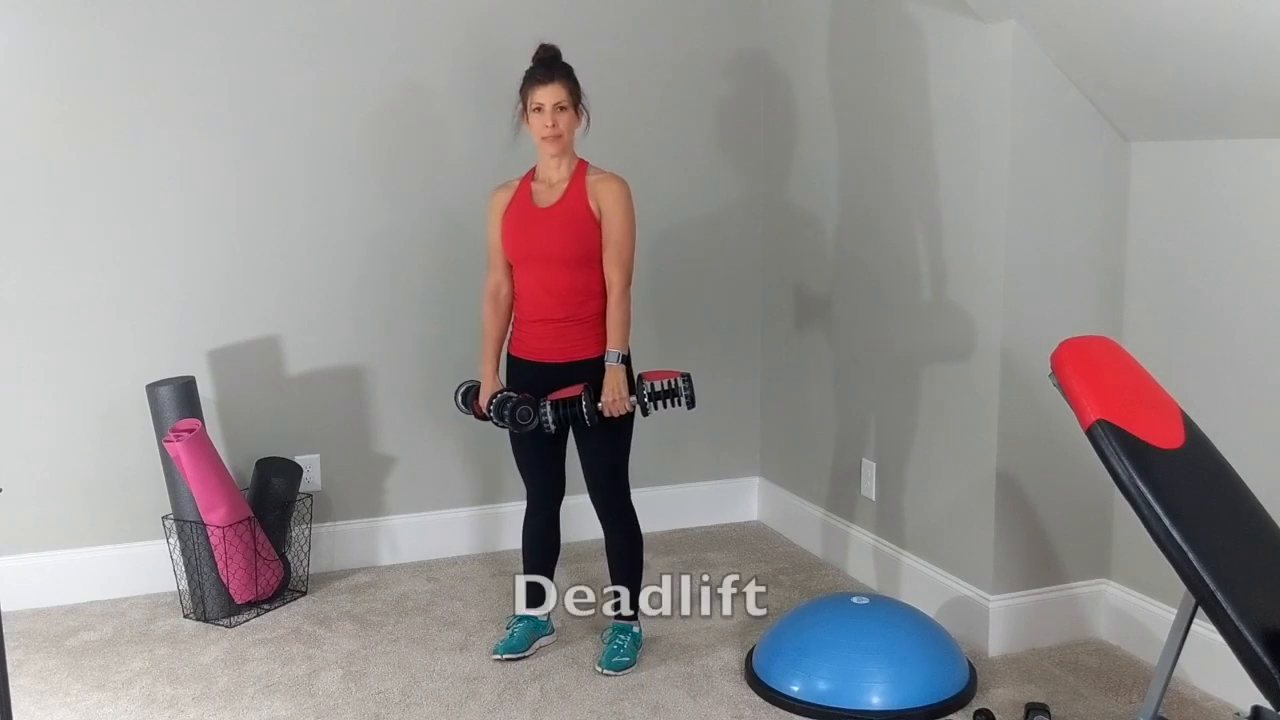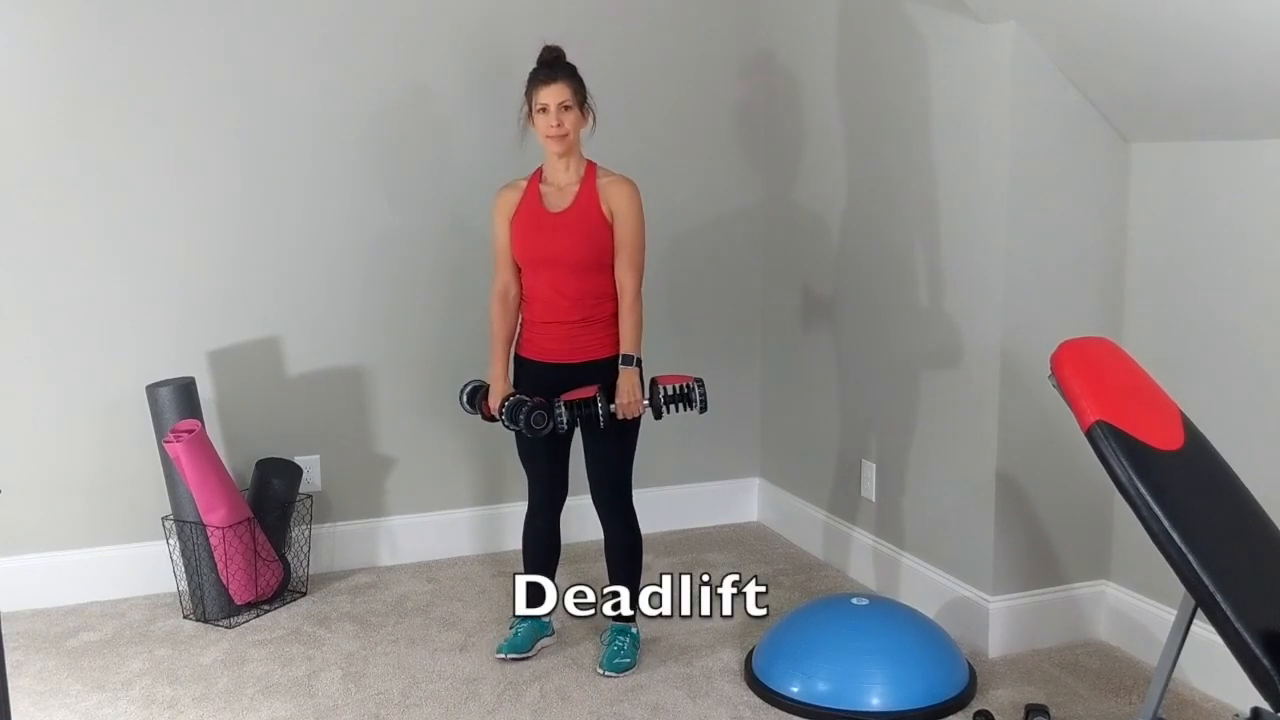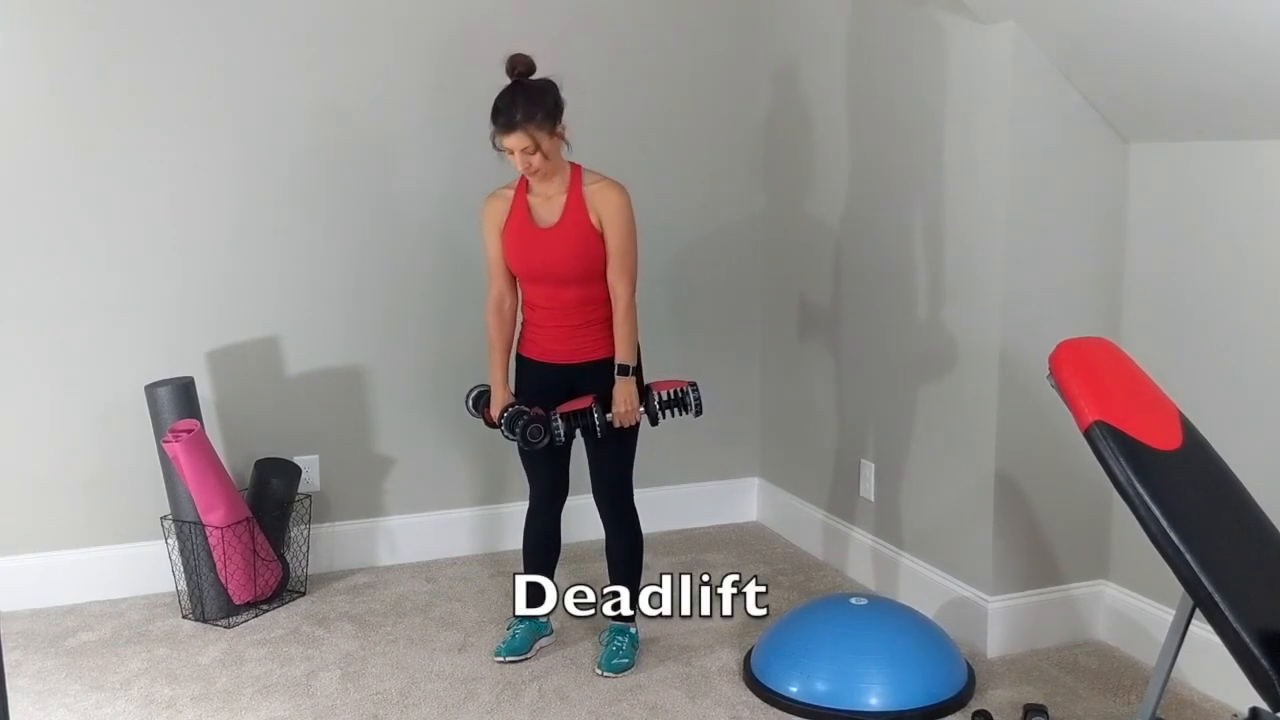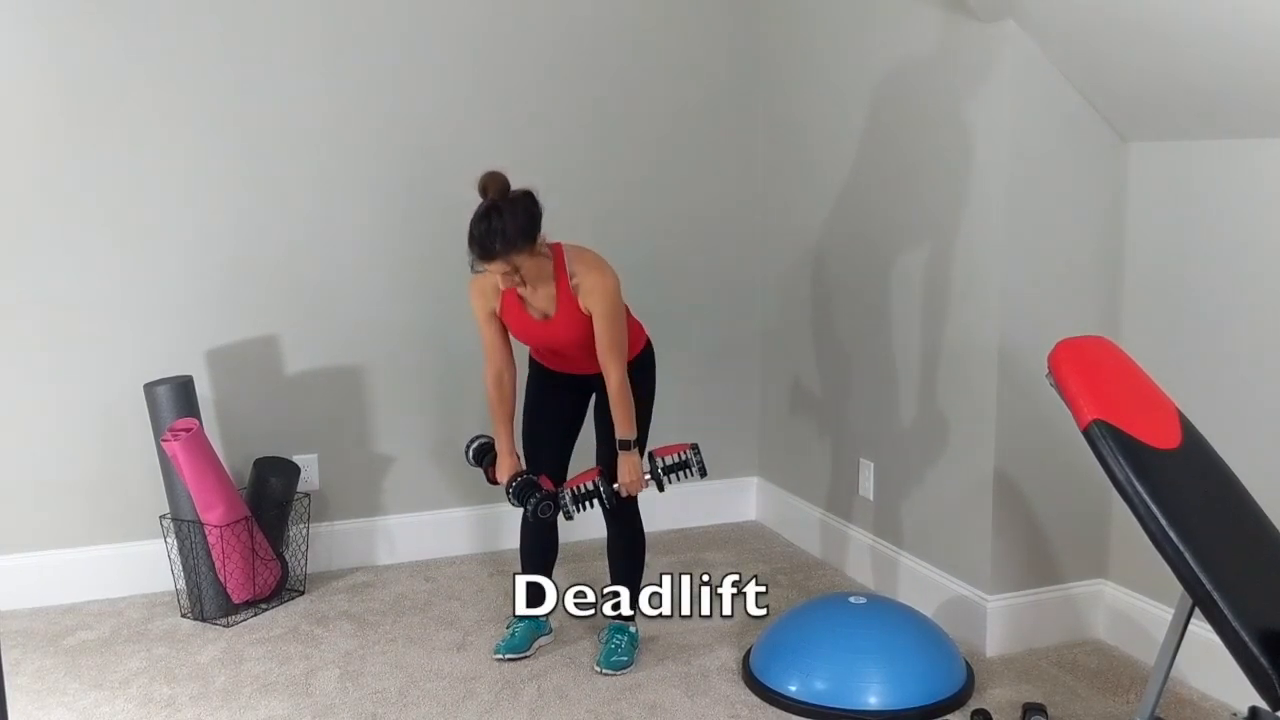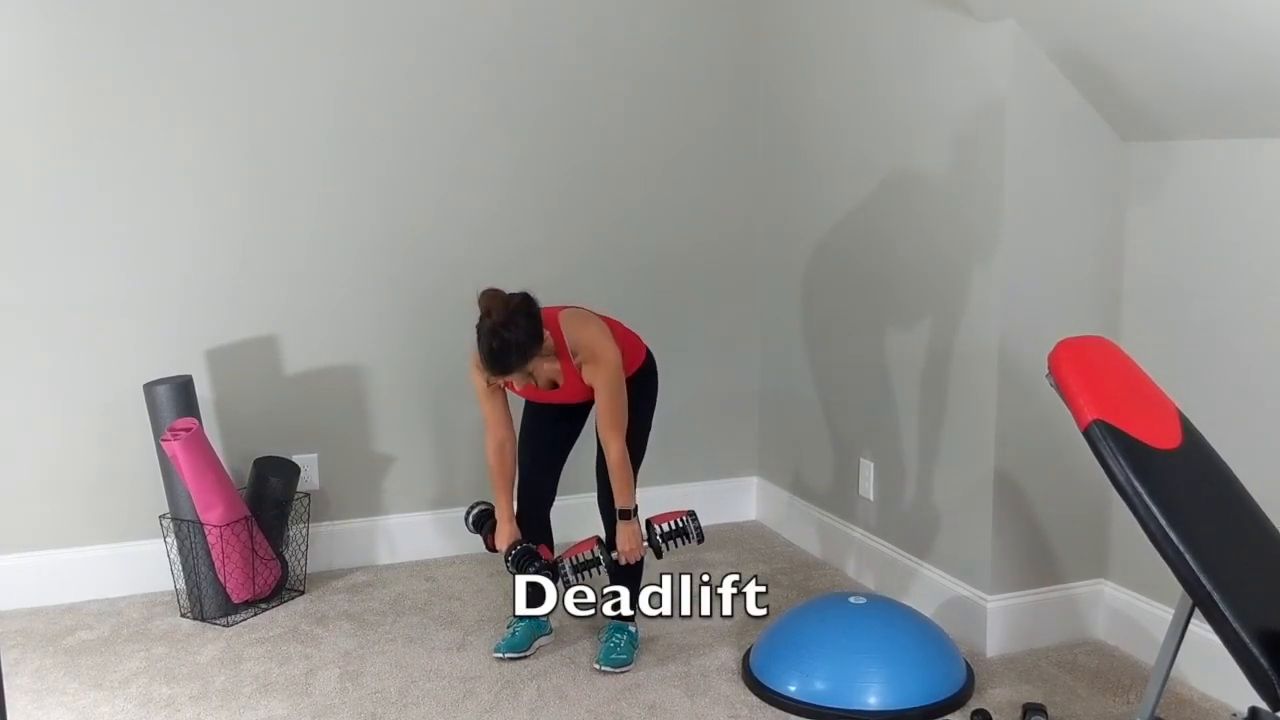
dt=1s
person 1, frame 1
left shoulder: (606, 189)
right shoulder: (505, 198)
left elbow: (617, 286)
right elbow: (498, 289)
left wrist: (616, 367)
right wrist: (488, 372)
left hip: (593, 367)
right hip: (528, 369)
left knee: (610, 496)
right knee: (540, 496)
left ankle: (626, 622)
right ankle: (535, 614)
person 1, frame 2
left shoulder: (617, 192)
right shoulder: (511, 199)
left elbow: (629, 289)
right elbow: (506, 291)
left wrist: (629, 368)
right wrist: (498, 374)
left hip: (603, 368)
right hip: (536, 370)
left knee: (612, 499)
right knee: (543, 497)
left ankle: (624, 624)
right ankle: (535, 615)
person 1, frame 3
left shoulder: (605, 197)
right shoulder: (498, 207)
left elbow: (622, 295)
right elbow: (501, 299)
left wrist: (625, 378)
right wrist: (498, 382)
left hip: (604, 366)
right hip: (538, 369)
left knee: (612, 499)
right knee: (544, 497)
left ankle: (622, 625)
right ankle: (533, 616)
person 1, frame 4
left shoulder: (591, 276)
right shoulder: (485, 289)
left elbow: (614, 372)
right elbow: (499, 373)
left wrist: (627, 449)
right wrist: (504, 450)
left hip: (625, 367)
right hip: (552, 373)
left knee: (617, 497)
left ankle: (623, 623)
right ankle: (533, 617)
person 1, frame 5
left shoulder: (594, 346)
right shoulder: (487, 362)
left elbow: (614, 443)
right elbow: (500, 440)
left wrist: (627, 519)
right wrist: (504, 518)
left hip: (630, 376)
right hip: (553, 395)
left knee: (611, 503)
right knee: (531, 497)
left ankle: (622, 622)
right ankle: (533, 616)
